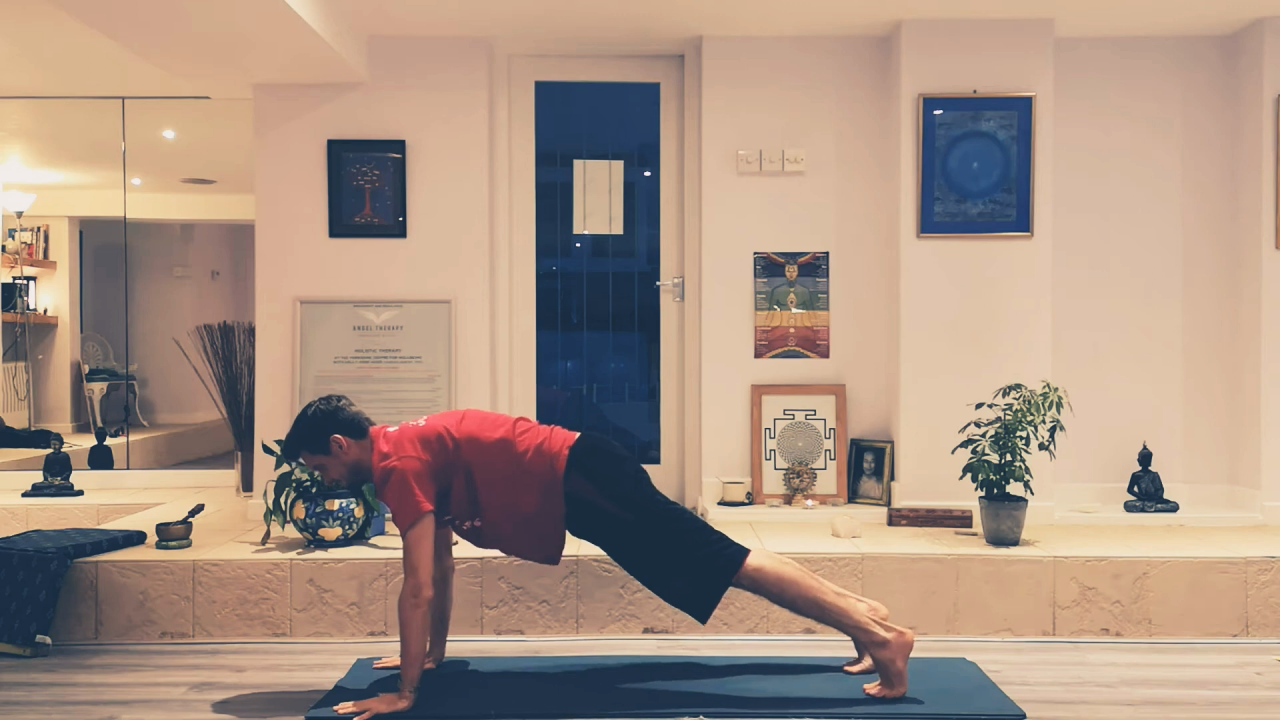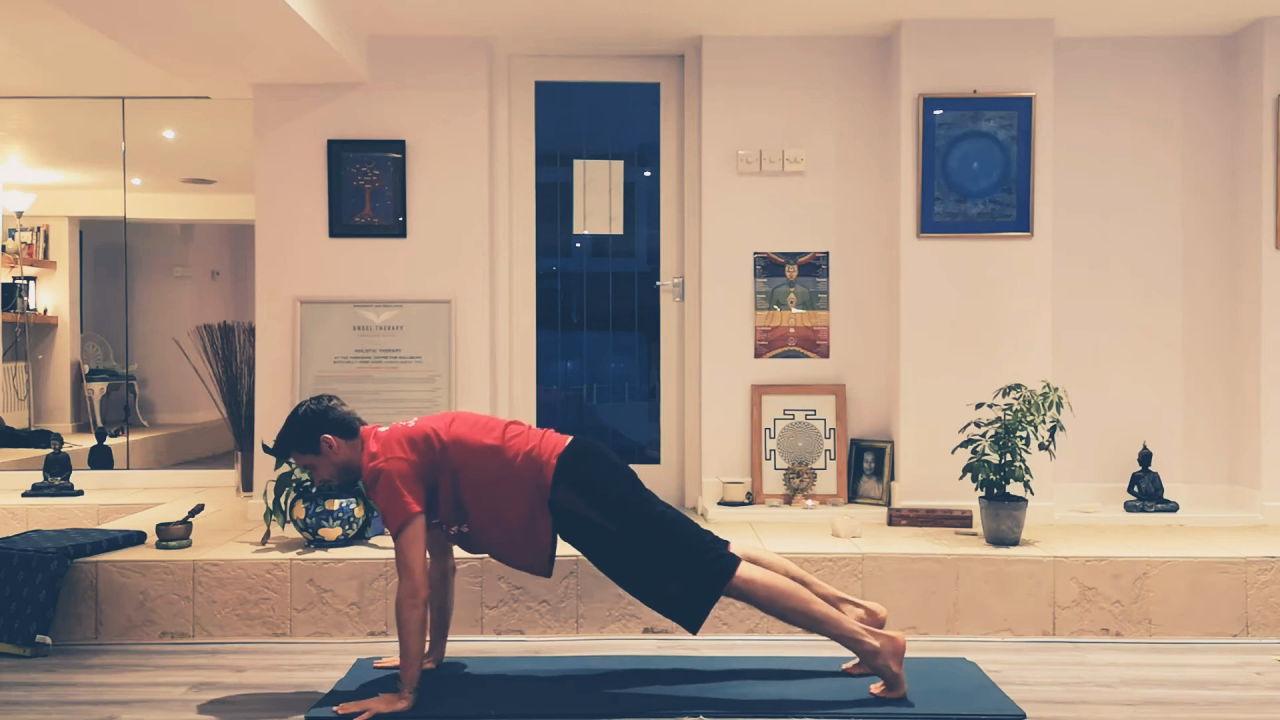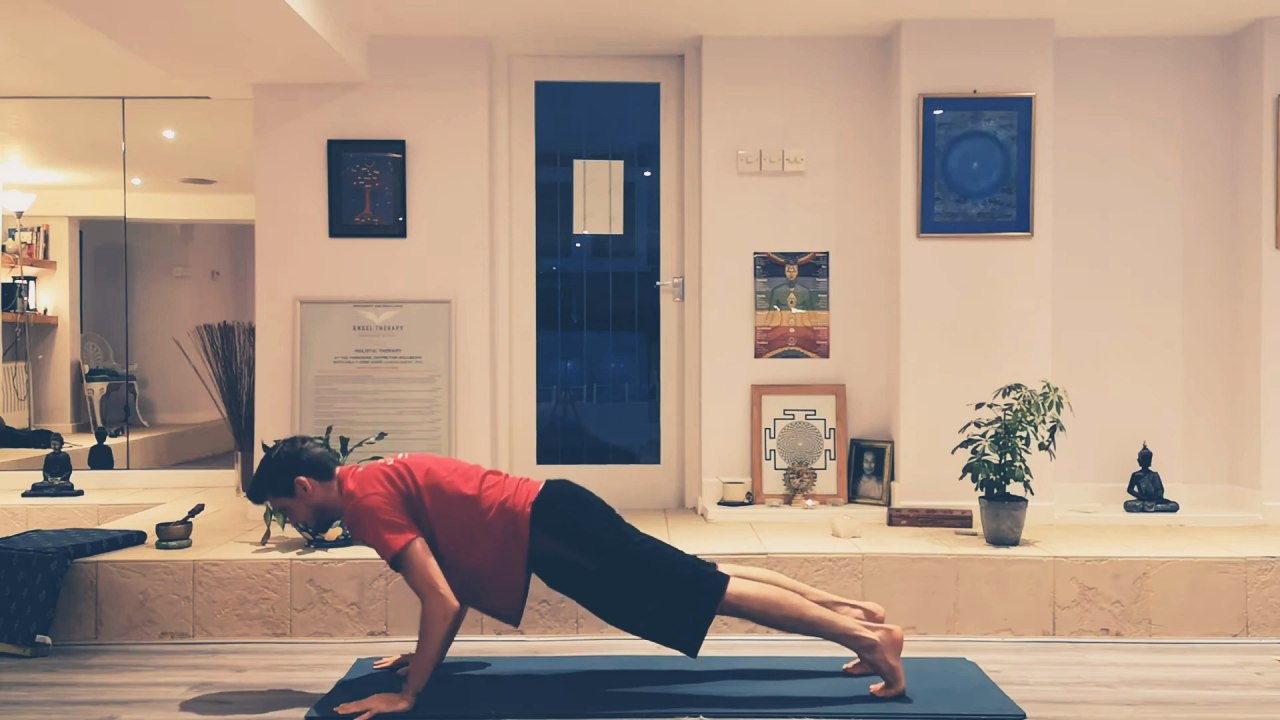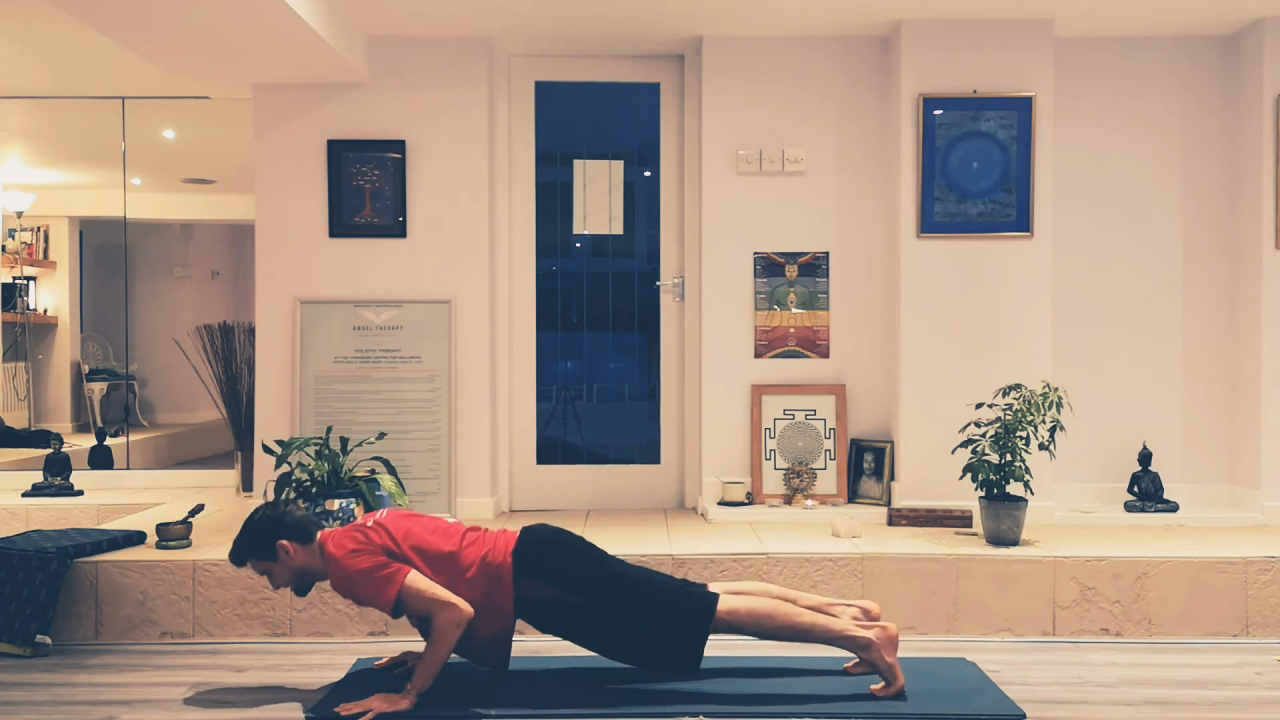
dt=0.4s
person 1, frame 1
left shoulder: (397, 465)
right shoulder: (413, 448)
left elbow: (419, 590)
right elbow: (441, 566)
right wrist: (433, 654)
left hip: (579, 482)
right hip: (579, 476)
left knee: (725, 566)
right knee: (728, 559)
left ankle: (877, 634)
right ankle: (861, 611)
person 1, frame 2
left shoulder: (385, 465)
right shoulder: (405, 448)
left elbow: (415, 591)
right elbow: (442, 564)
right wrist: (434, 654)
left hip: (568, 487)
right hip: (572, 474)
left knee: (718, 574)
right knee: (719, 557)
left ankle: (871, 644)
right ankle: (855, 610)
person 1, frame 3
left shoulder: (364, 500)
right shoulder: (381, 482)
left elbow: (442, 603)
right elbow: (456, 585)
right wrist: (427, 660)
left hip: (548, 530)
right hip: (551, 516)
left knee: (708, 594)
right knee: (712, 580)
left ankle: (865, 637)
right ankle: (855, 613)
person 1, frame 4
left shoulder: (347, 562)
right shoulder: (363, 535)
left elbow: (455, 613)
right wrist: (427, 653)
left hip: (533, 576)
right hip: (533, 557)
left knee: (704, 614)
right knee: (706, 602)
left ankle: (861, 636)
right ankle: (853, 613)
